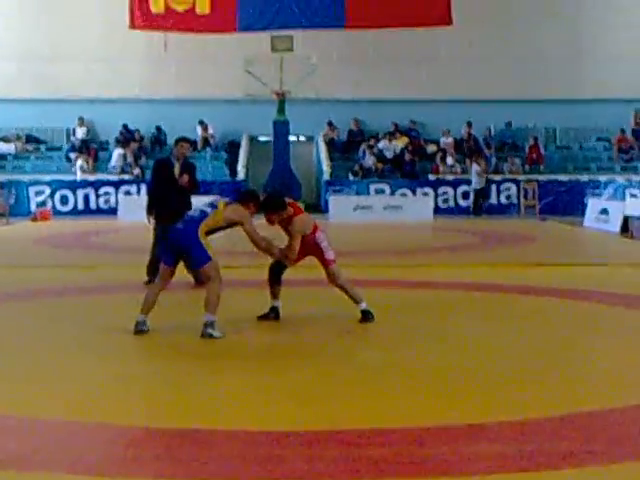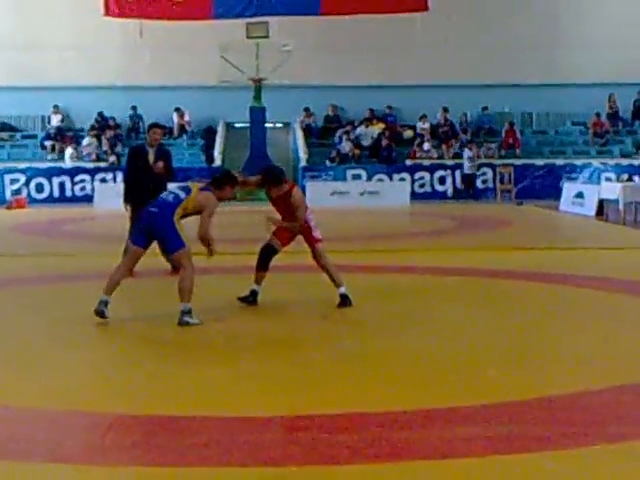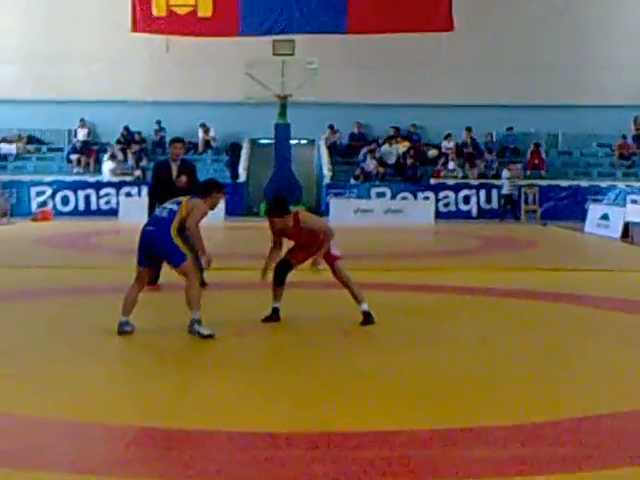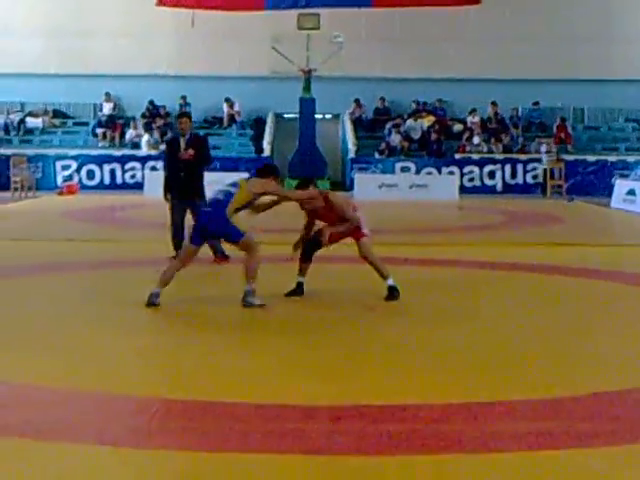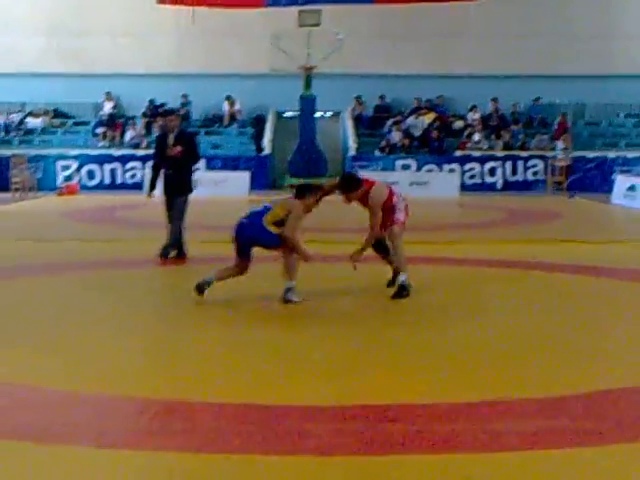
dt=0.4s
person 1, frame 1
left shoulder: (223, 204)
right shoulder: (240, 212)
right elbow: (259, 242)
right wrist: (274, 251)
left hip: (176, 231)
right hip: (192, 235)
left knee: (160, 282)
right knee: (214, 280)
left ankle: (141, 322)
right ankle: (208, 326)
person 1, frame 2
left shoulder: (194, 186)
right shoulder: (211, 199)
right elbow: (202, 233)
right wrist: (210, 246)
left hip: (148, 213)
right hip: (165, 219)
left knee: (126, 264)
right knee: (186, 267)
left ankle: (103, 303)
right ankle: (186, 313)
person 1, frame 3
left shoulder: (185, 201)
right shoulder: (202, 205)
right elbow: (191, 226)
left wrist: (195, 256)
right wrist: (204, 252)
left hip: (147, 233)
right hip: (165, 236)
left knee: (139, 283)
right knee: (193, 276)
left ankle: (124, 323)
right ankle: (195, 322)
person 1, frame 4
left shoulder: (242, 184)
right shoulder: (261, 184)
left elbow: (255, 209)
right elbow: (289, 194)
left wrist: (277, 201)
right wrist: (308, 194)
left hip: (204, 215)
right hip: (220, 218)
left knee: (182, 260)
right knee: (252, 249)
left ankle: (155, 294)
right ankle: (249, 295)
person 1, frame 5
left shoulder: (290, 202)
right shoulder: (299, 207)
right elbow: (288, 234)
right wrist: (302, 252)
left hip: (242, 228)
right hip: (254, 226)
left knee: (240, 269)
right knee: (292, 251)
left ankle: (209, 281)
right ankle: (289, 292)
person 2, frame 1
left shoulder: (190, 167)
right shoulder: (160, 163)
left elbow: (195, 188)
right elbow: (153, 186)
left wrist: (188, 183)
right wrist: (150, 209)
left hip: (183, 212)
right hip: (163, 212)
right knee: (159, 245)
left ankle: (197, 276)
right ankle: (152, 276)
person 2, frame 2
left shoulder: (165, 153)
right shoulder: (135, 151)
left elbow: (171, 175)
right elbow: (128, 175)
left wrist: (163, 170)
right wrist: (127, 198)
right hip: (139, 199)
left ankle: (174, 263)
person 2, frame 3
left shoulder: (189, 167)
right shoulder: (159, 167)
left elbow: (196, 188)
right elbow: (153, 191)
left wrist: (186, 184)
right wrist: (151, 213)
left ankle: (198, 278)
right ankle: (154, 279)
person 2, frame 4
left shoulder: (200, 140)
right shoulder: (171, 142)
left elbow: (207, 160)
right elbow: (168, 167)
left wrist: (190, 158)
right wrist: (166, 189)
left hip: (195, 188)
right hip: (177, 189)
right knee: (176, 224)
left ankle: (219, 252)
right ankle: (180, 253)
person 2, frame 5
left shoulder: (188, 137)
right shoulder: (161, 138)
left elbow: (195, 158)
right elbow: (157, 163)
left wrist: (179, 155)
right wrist: (152, 185)
left hip: (182, 185)
right hip: (169, 185)
left knee: (176, 219)
right knee: (173, 220)
left ankle: (167, 252)
right ankle: (180, 252)
person 3, frame 1
left shoulder: (296, 222)
right shoulder: (283, 204)
left elbow: (292, 255)
left hip: (317, 243)
right hip: (300, 242)
left knee: (336, 279)
right knee: (275, 269)
left ankle: (365, 310)
right ankle: (274, 310)
person 3, frame 2
left shoulder: (295, 195)
right shoulder: (267, 183)
left elbow: (300, 224)
right elbow: (246, 183)
left wrist: (278, 222)
right wrist: (241, 180)
left hip: (304, 223)
right hip: (287, 223)
left knee: (321, 259)
right knee: (265, 253)
left ankle: (343, 294)
right ankle: (253, 295)
person 3, frame 3
left shoulder: (303, 219)
right shoulder: (276, 227)
left elbow: (330, 233)
right elbow: (276, 247)
left wrist: (320, 255)
right wrist: (267, 265)
left hip: (321, 243)
right hip: (303, 245)
left knee: (341, 276)
right knee: (279, 269)
left ankle: (366, 312)
right ankle: (275, 311)
person 3, frame 4
left shoulder: (334, 201)
right shoulder: (310, 208)
left elbow: (355, 221)
right elbow: (310, 224)
left wrist: (331, 230)
right wrist: (301, 240)
left hip: (353, 224)
right hip: (338, 225)
left knee: (366, 254)
right knee: (309, 247)
left ankle: (392, 286)
right ankle: (299, 286)
person 3, frame 5
left shoulder: (373, 197)
right shoulder: (350, 185)
left elbow: (375, 230)
left wrist: (359, 251)
left hip: (396, 207)
right hip: (384, 208)
left knee: (394, 240)
right knee: (376, 242)
left ankle: (403, 284)
right ankle: (397, 272)
